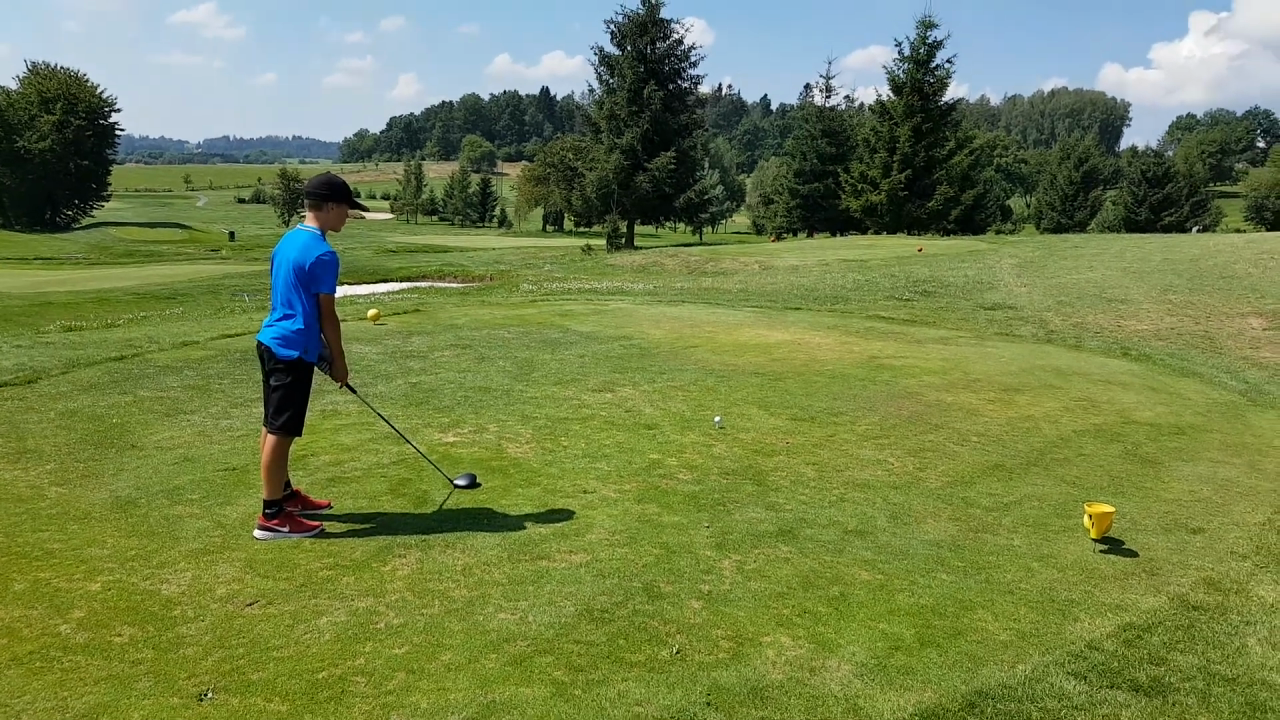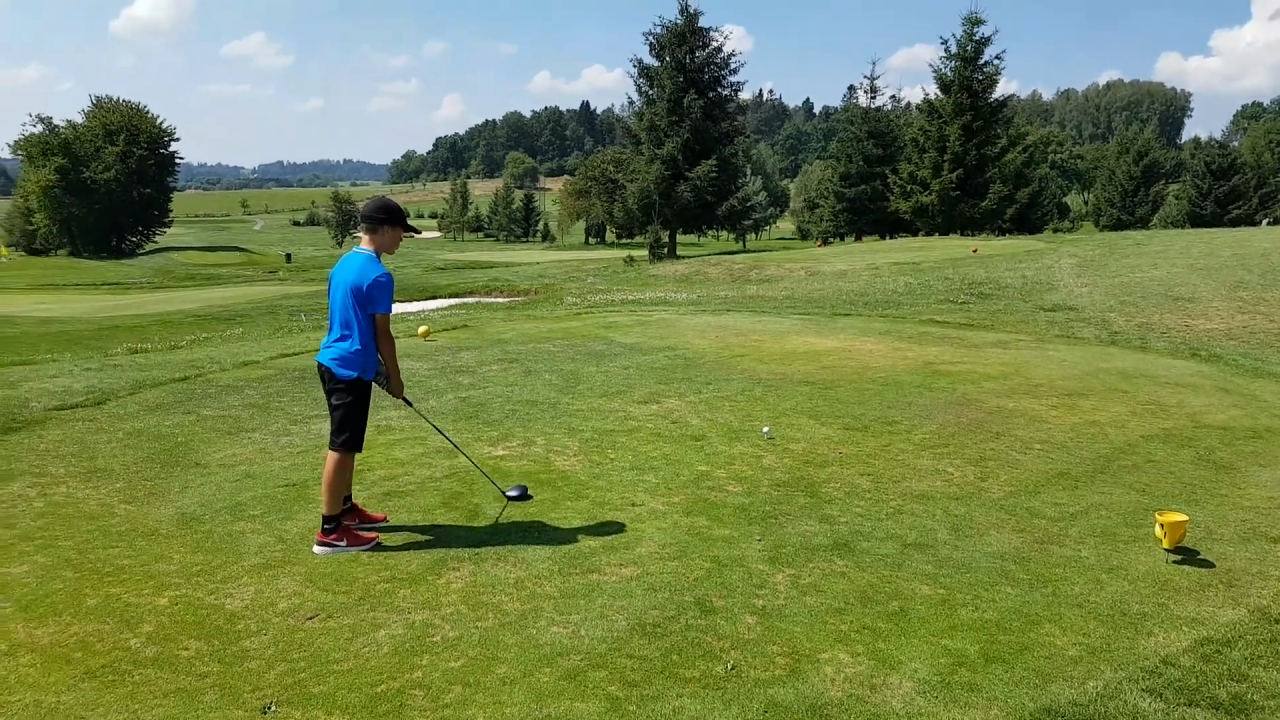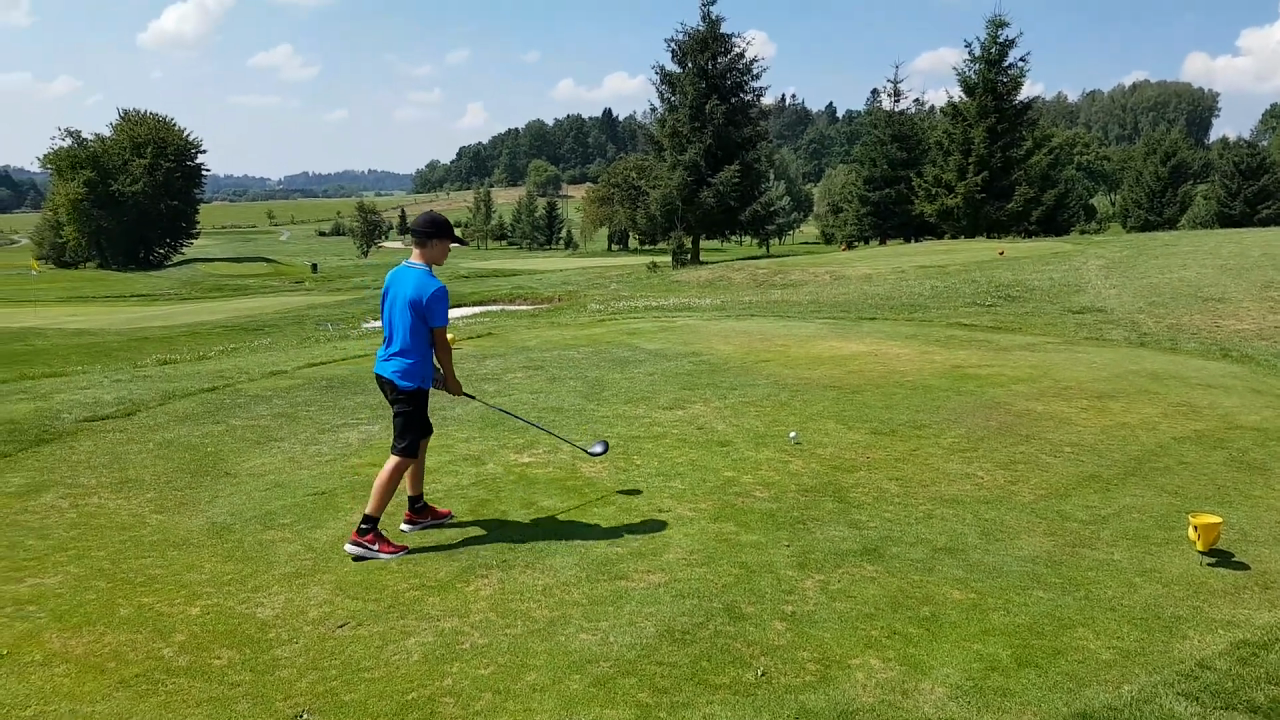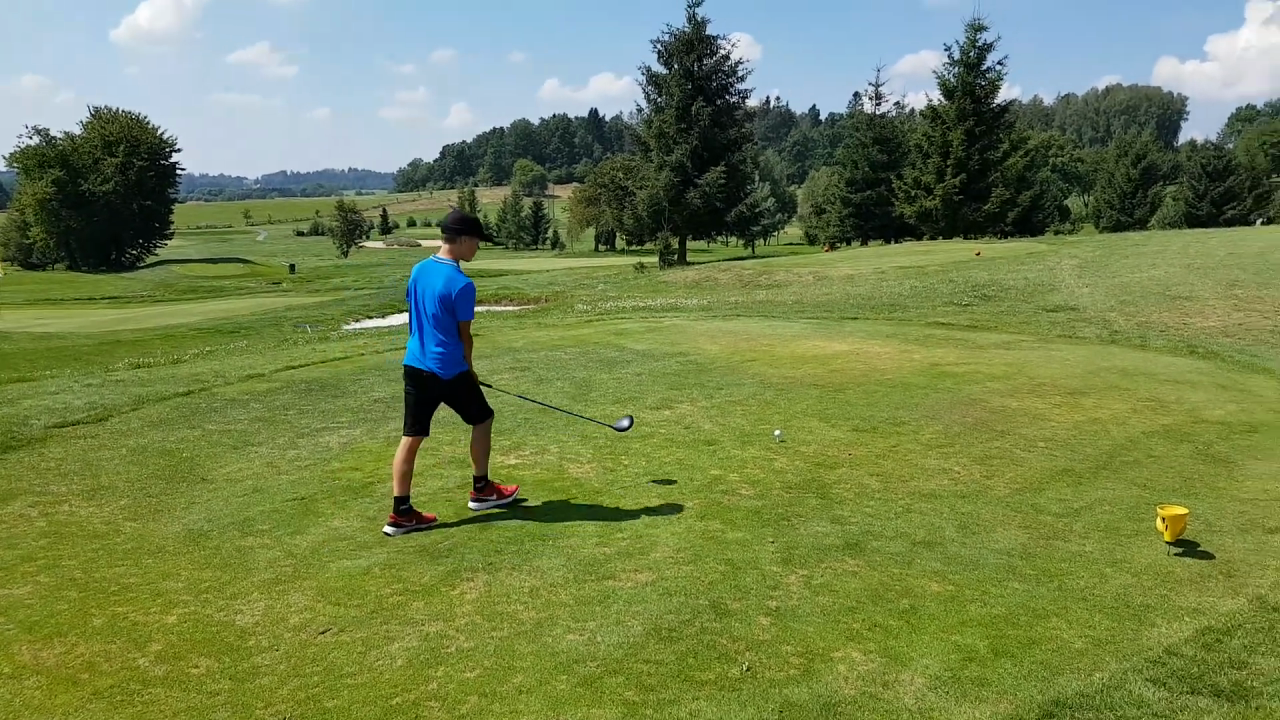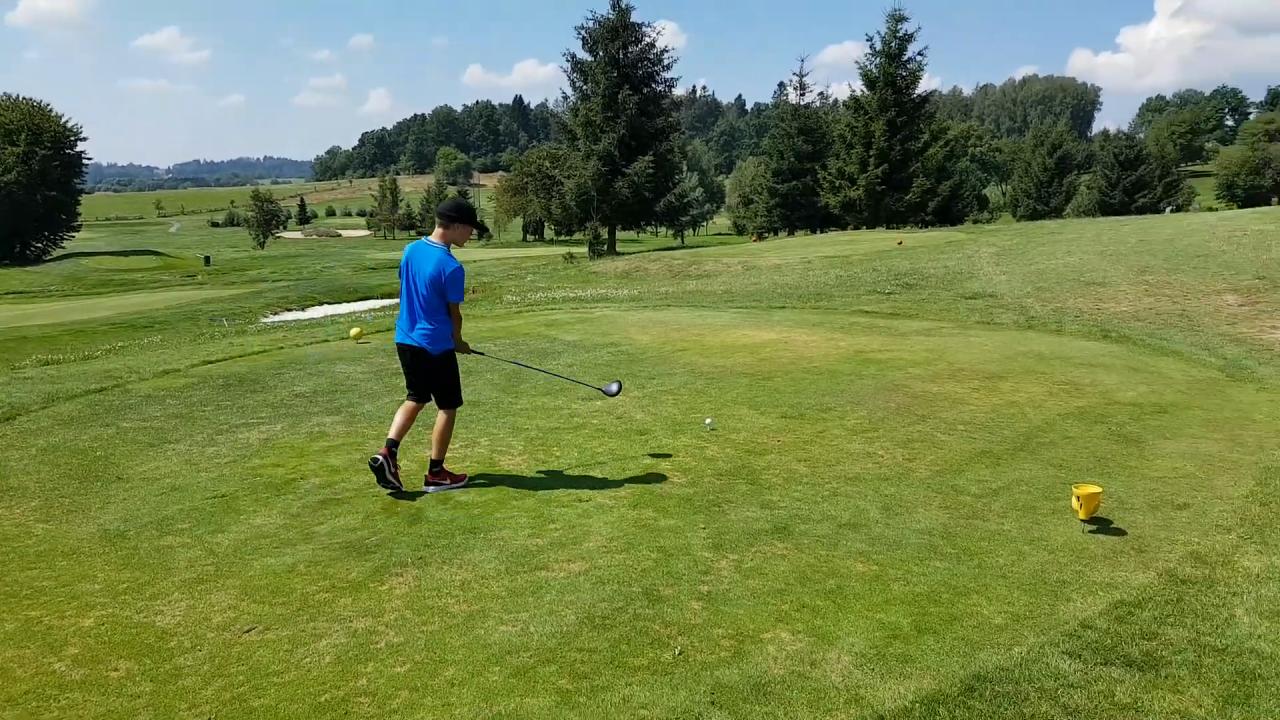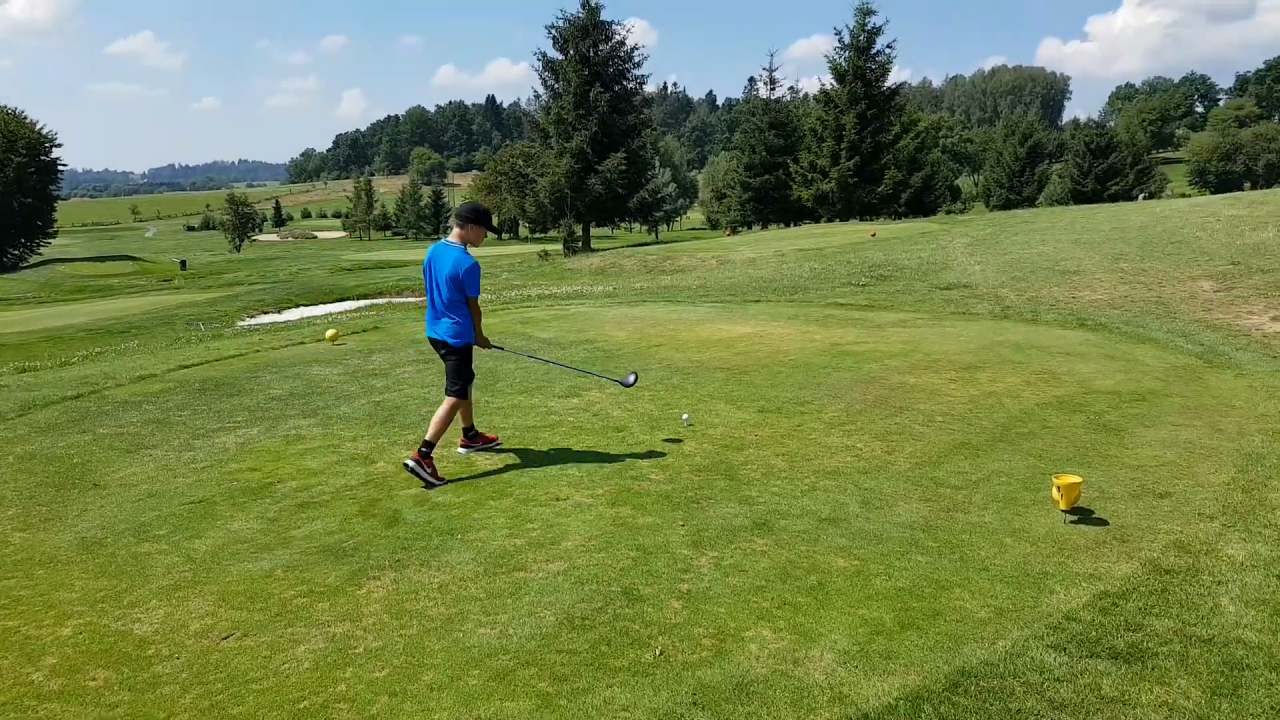
dt=0.4s
person 1, frame 1
left shoulder: (287, 240)
right shoulder: (322, 254)
right elbow: (327, 314)
left wrist: (319, 347)
right wrist: (338, 359)
left hip: (272, 341)
right hip: (293, 350)
left knee: (274, 428)
right knee: (280, 432)
left ankle: (285, 495)
right ankle: (271, 516)
person 1, frame 2
left shoulder: (343, 263)
right shoulder: (378, 275)
right elbow: (382, 334)
left wrist: (379, 369)
right wrist: (394, 376)
left hip: (331, 361)
right hip: (351, 369)
left knee: (342, 445)
right knee: (342, 448)
left ankle: (344, 507)
right ankle: (330, 531)
person 1, frame 3
left shoulder: (393, 276)
right shoulder: (433, 288)
right elbow: (439, 342)
left wrist: (433, 371)
right wrist: (450, 378)
left hip: (387, 370)
right hip: (409, 378)
left knee: (419, 437)
right knee: (403, 455)
left ankle: (417, 510)
right ankle: (365, 533)
person 1, frame 4
left shoulder: (418, 270)
right shoulder: (461, 284)
right elbow: (464, 334)
right wrist: (468, 369)
left hip: (414, 365)
right hip: (447, 369)
left knee: (412, 436)
right knee: (482, 421)
left ankle: (400, 512)
right ankle: (481, 490)
person 1, frame 5
left shoulder: (410, 250)
right shoulder: (451, 267)
right elbow: (453, 314)
right wrist: (457, 342)
left hip: (405, 339)
right hip: (435, 345)
left knee: (416, 398)
right knee: (447, 407)
left ankle: (388, 453)
right ankle: (436, 473)
person 1, frame 6
left shoulder: (432, 251)
right shoulder: (468, 264)
right elbow: (473, 306)
right wrist: (479, 336)
left hip: (435, 331)
right hip: (457, 336)
left knee: (463, 383)
right knee: (454, 397)
left ankle: (470, 437)
right ankle: (422, 456)
